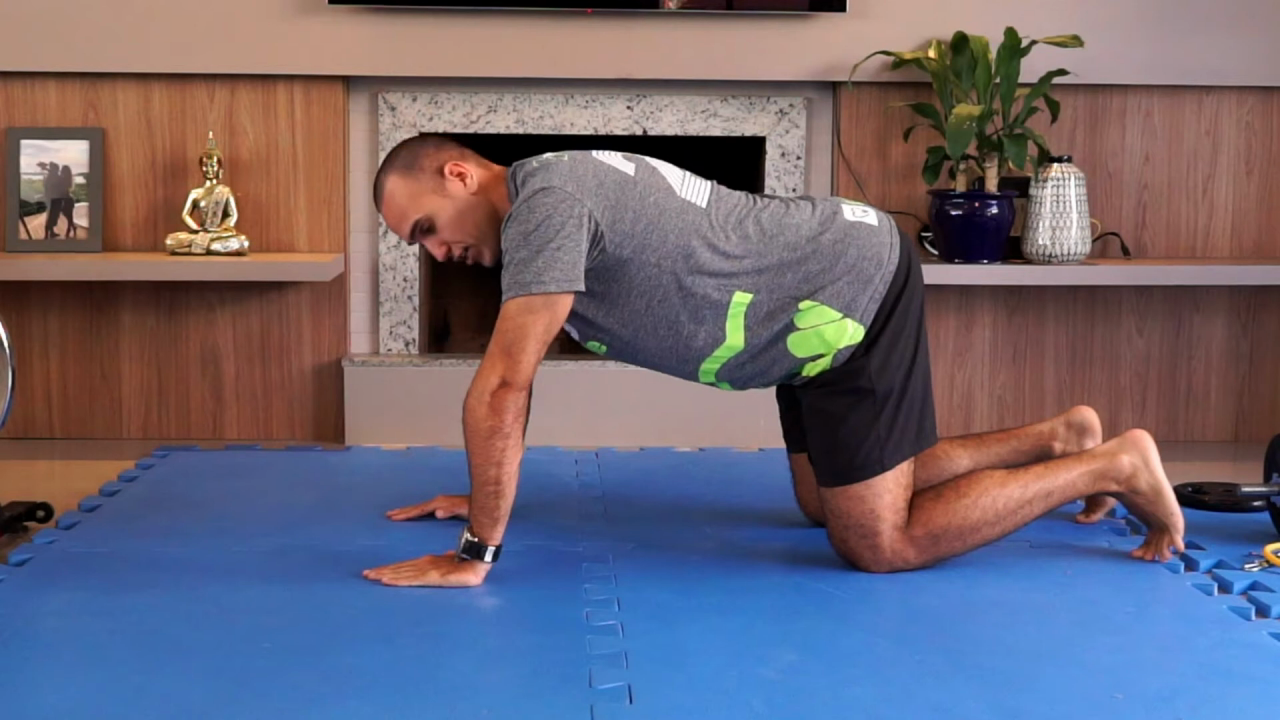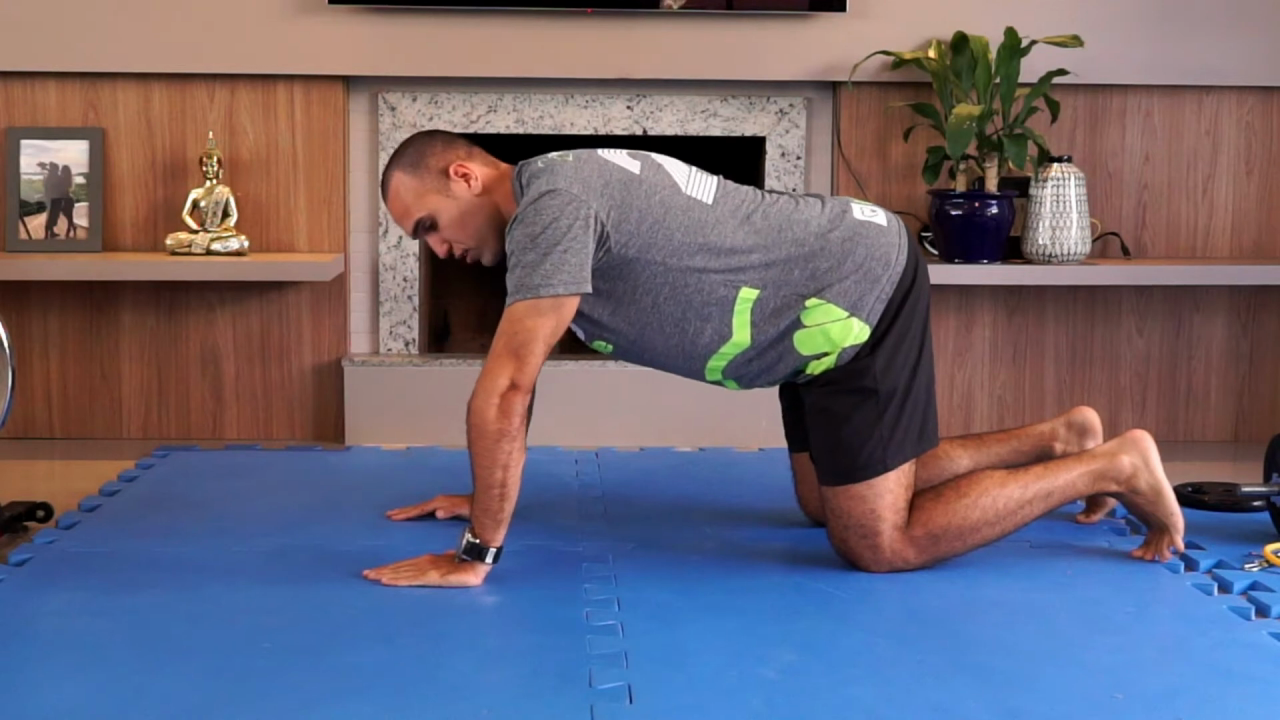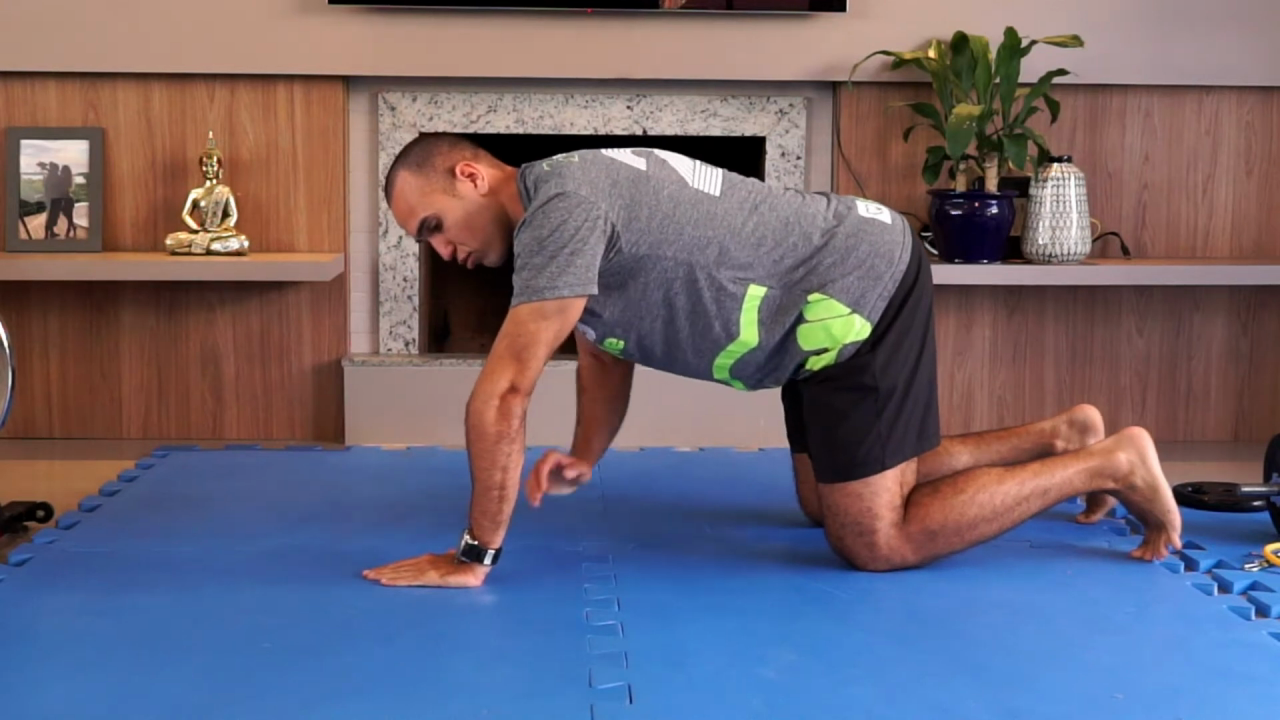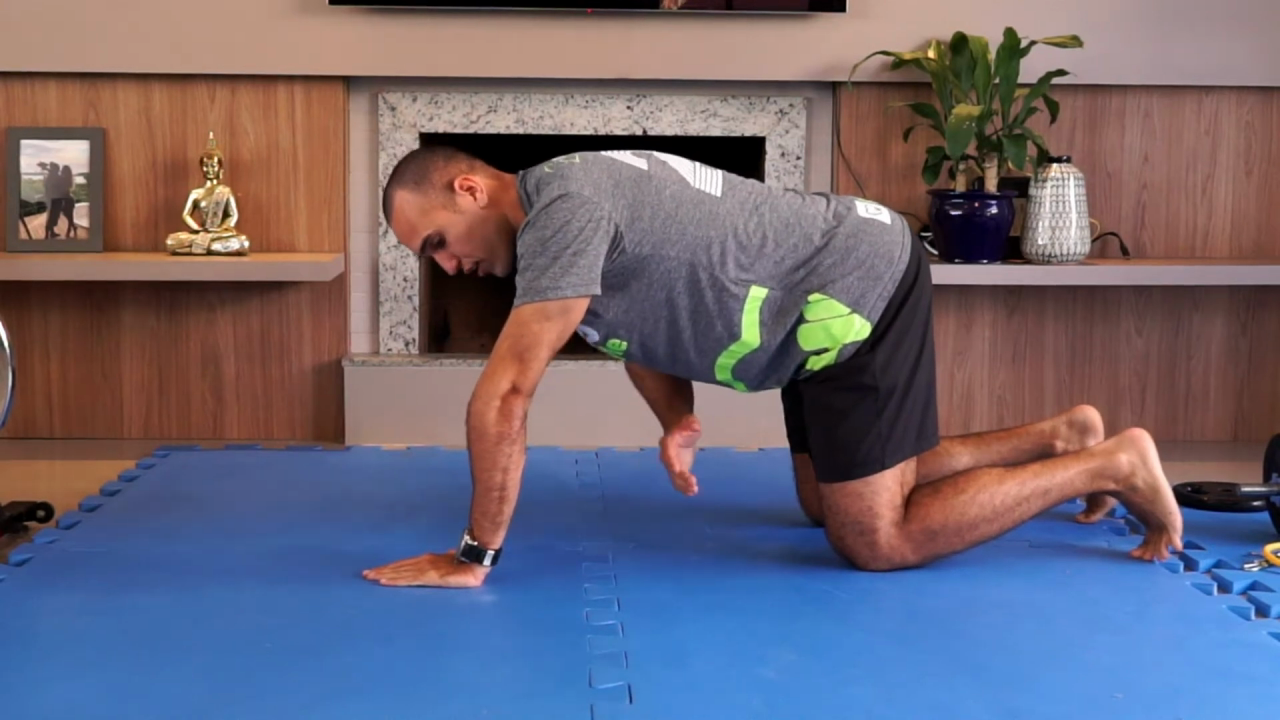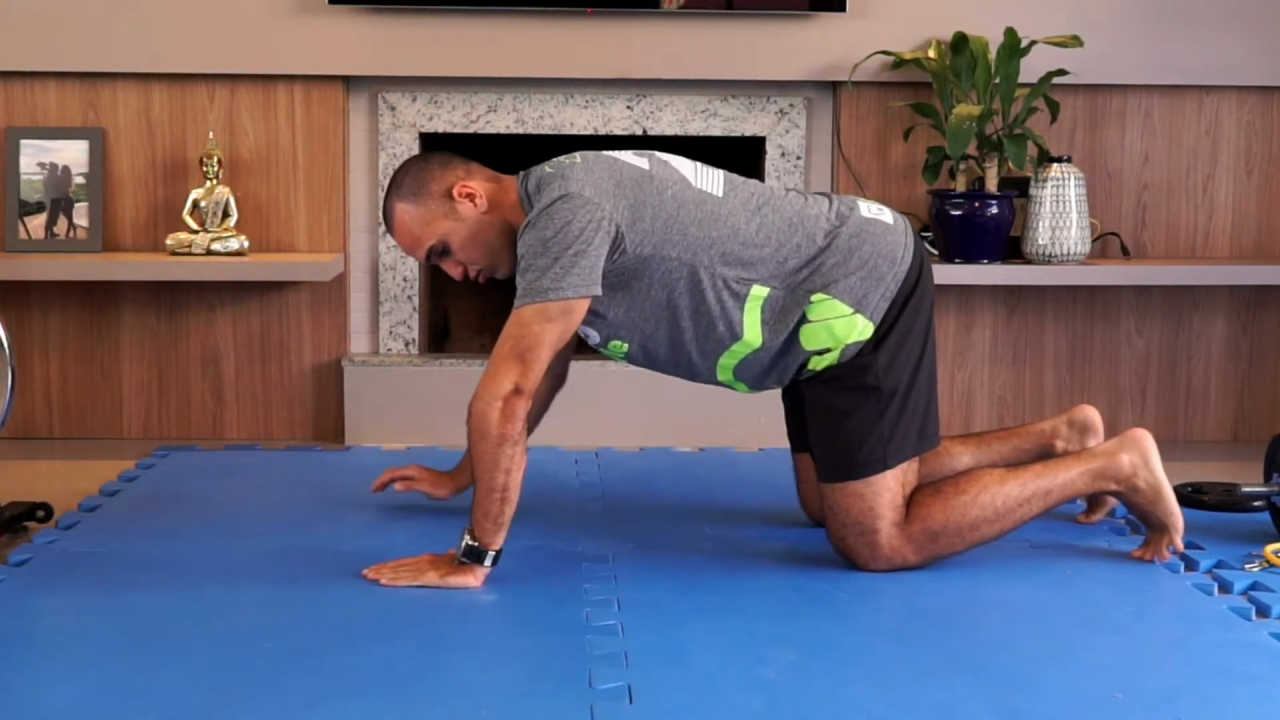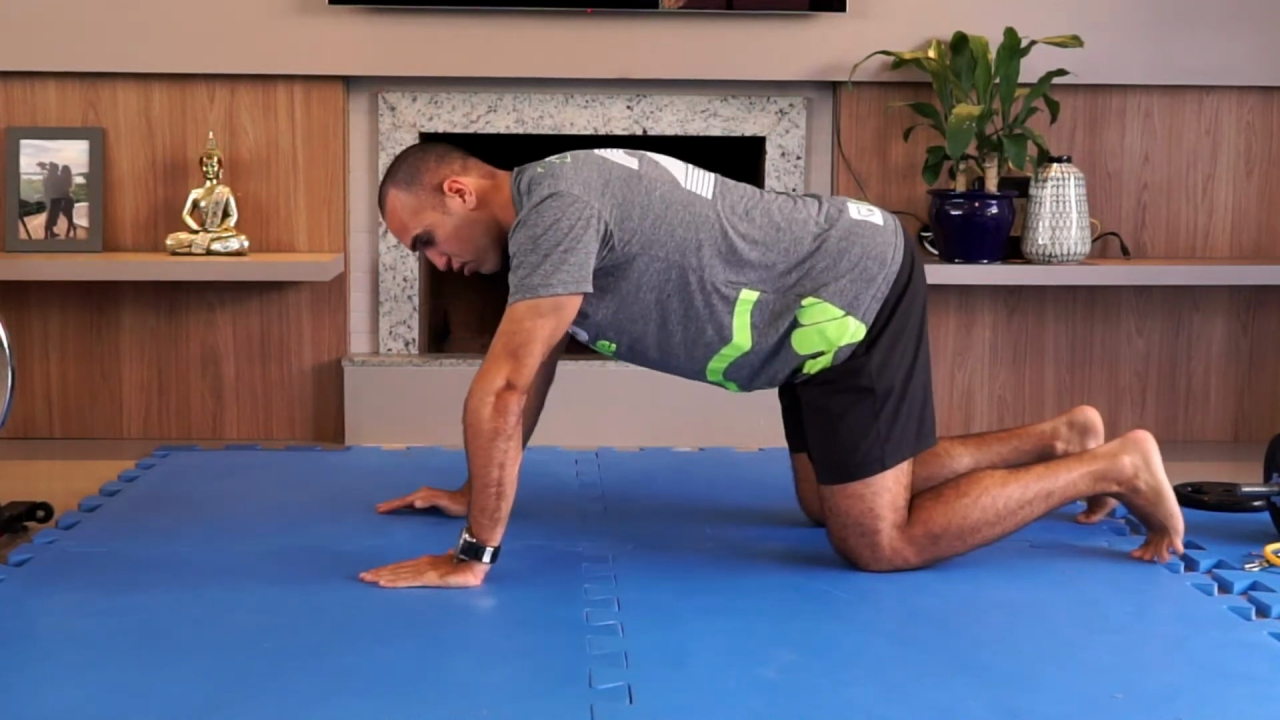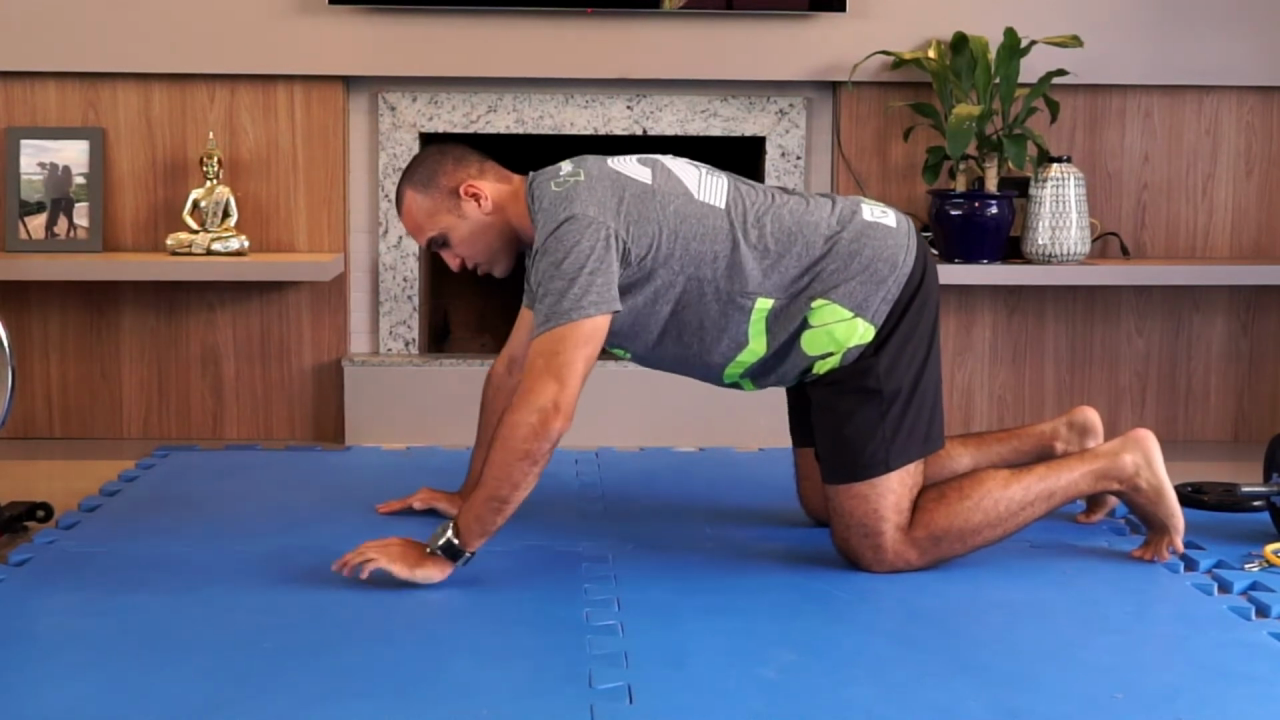
dt=0.7s
person 1, frame 1
left shoulder: (544, 202)
right shoulder: (542, 206)
left elbow: (501, 387)
right elbow: (514, 377)
left wrist: (476, 551)
right wrist: (482, 494)
left hip: (853, 289)
right hip: (834, 281)
left knee: (878, 542)
right knee: (830, 501)
left ankle: (1110, 463)
right ankle: (1057, 438)
person 1, frame 2
left shoulder: (548, 204)
right shoulder: (549, 206)
left elbow: (503, 391)
right elbow: (517, 380)
left wrist: (478, 553)
right wrist: (486, 497)
left hip: (857, 289)
right hip: (833, 293)
left knee: (879, 542)
right knee: (830, 502)
left ankle: (1114, 466)
right ankle: (1057, 438)
person 1, frame 3
left shoulder: (561, 207)
right shoulder: (560, 209)
left elbow: (503, 393)
right elbow: (606, 362)
left wrist: (475, 553)
right wrist: (583, 457)
left hip: (858, 288)
right hip: (843, 286)
left knee: (875, 540)
right knee: (830, 501)
left ankle: (1109, 462)
right ankle: (1060, 437)
person 1, frame 4
left shoulder: (563, 207)
right shoulder: (559, 221)
left elbow: (503, 394)
right elbow: (647, 333)
left wrist: (474, 555)
right wrist: (678, 428)
left hip: (857, 285)
right hip: (839, 285)
left knee: (877, 539)
right knee: (828, 502)
left ankle: (1111, 463)
right ankle: (1059, 437)
person 1, frame 5
left shoulder: (563, 209)
right shoulder: (558, 214)
left elbow: (505, 392)
right elbow: (543, 377)
left wrist: (475, 553)
right wrist: (460, 475)
left hip: (860, 284)
right hip: (843, 279)
left knee: (877, 539)
right knee: (830, 501)
left ankle: (1112, 464)
right ankle: (1060, 437)
person 1, frame 6
left shoulder: (553, 207)
right shoulder: (548, 211)
left elbow: (501, 389)
right elbow: (531, 378)
left wrist: (474, 552)
right wrist: (472, 491)
left hip: (850, 286)
right hip: (835, 282)
left knee: (879, 540)
right knee: (829, 500)
left ankle: (1114, 466)
right ankle: (1058, 437)
person 1, frame 7
left shoulder: (572, 225)
right shoulder: (557, 207)
left elbow: (544, 409)
right elbow: (512, 369)
left wrist: (447, 551)
right wrist: (469, 494)
left hip: (863, 288)
right hip: (854, 277)
left knee: (883, 541)
right knee: (829, 501)
left ankle: (1114, 465)
right ankle: (1060, 439)
